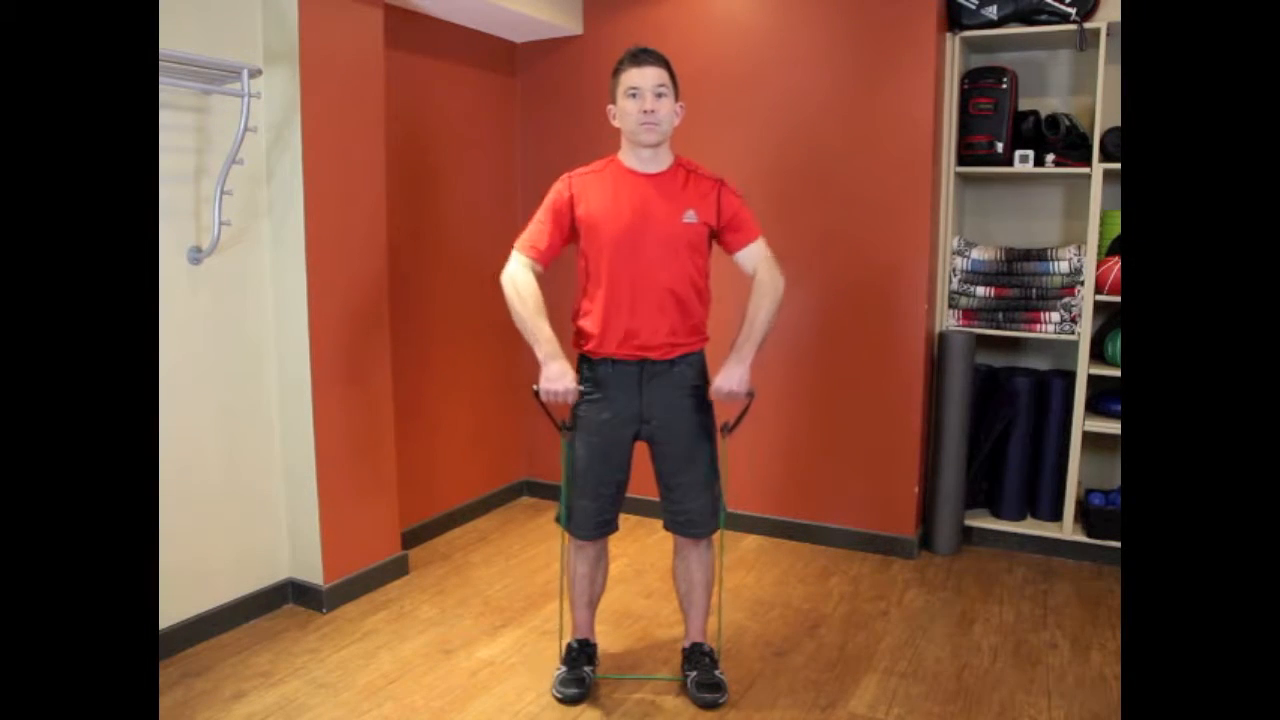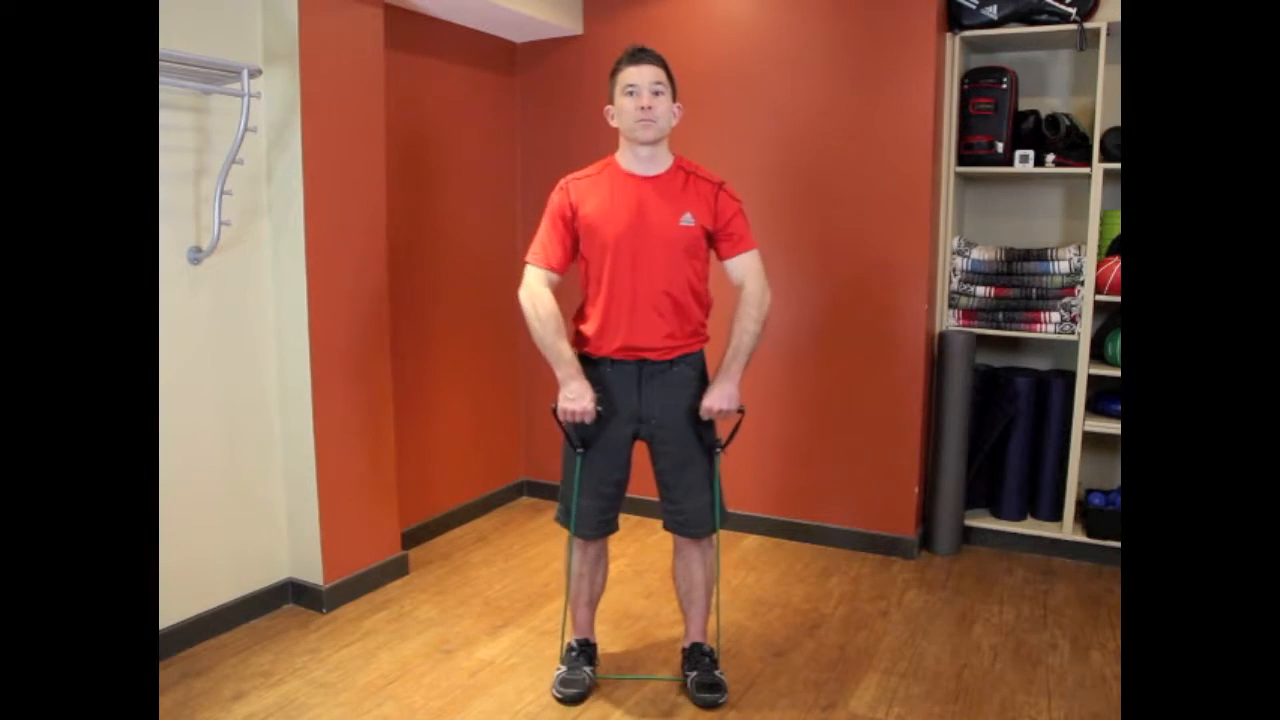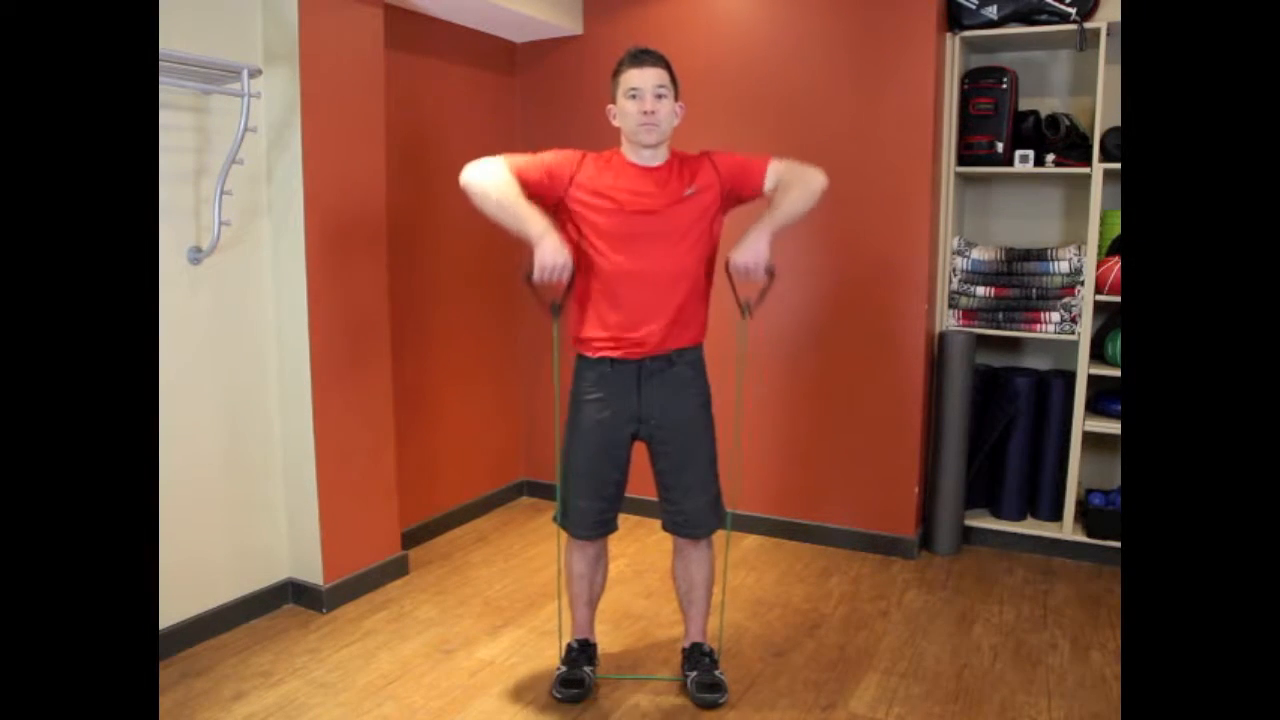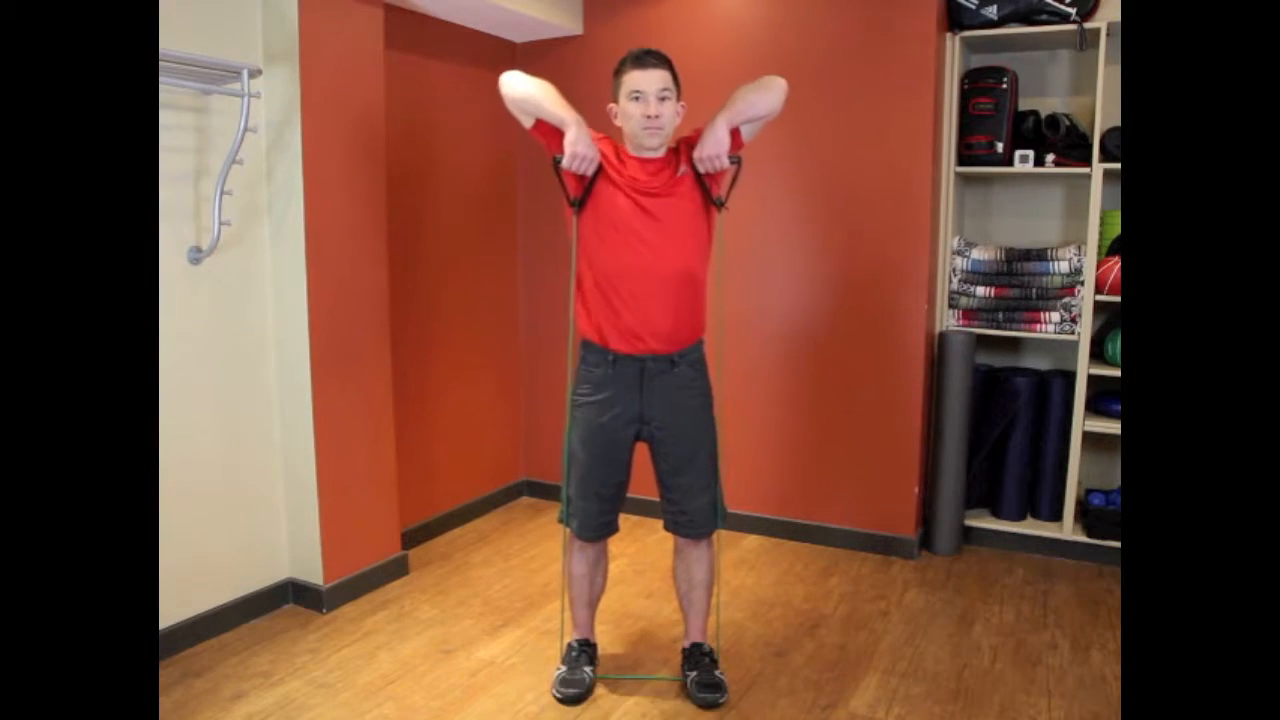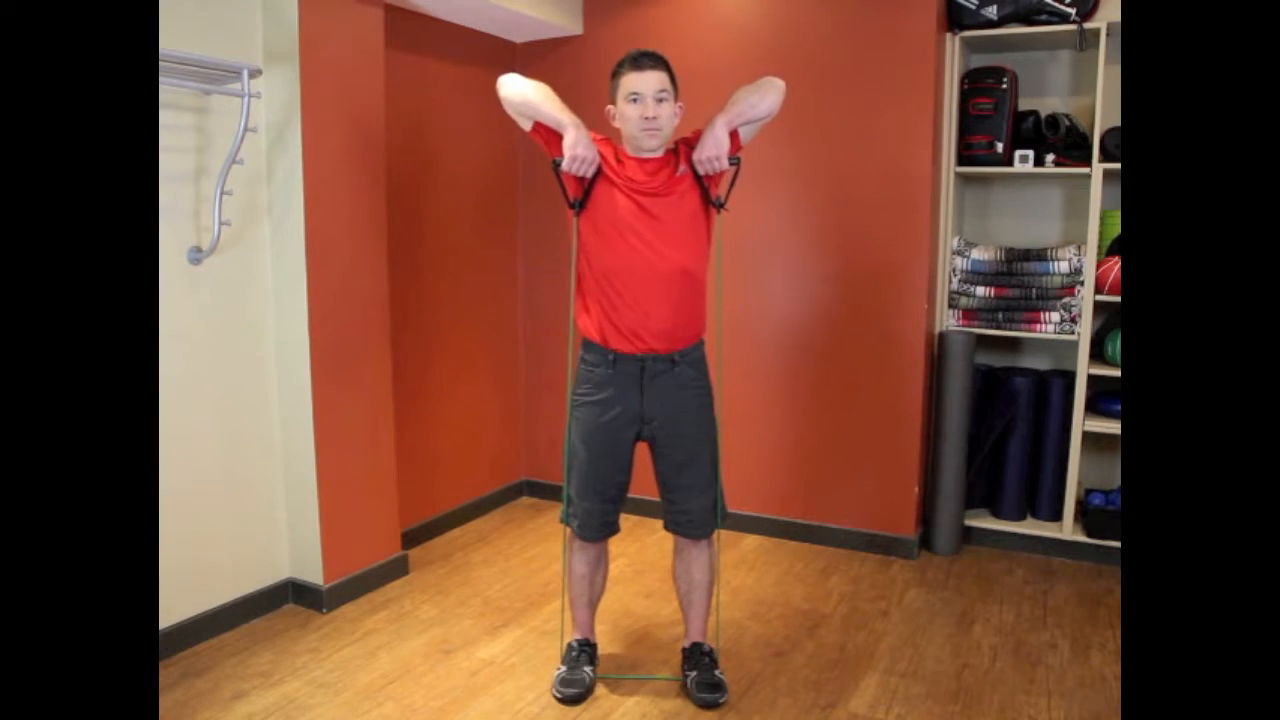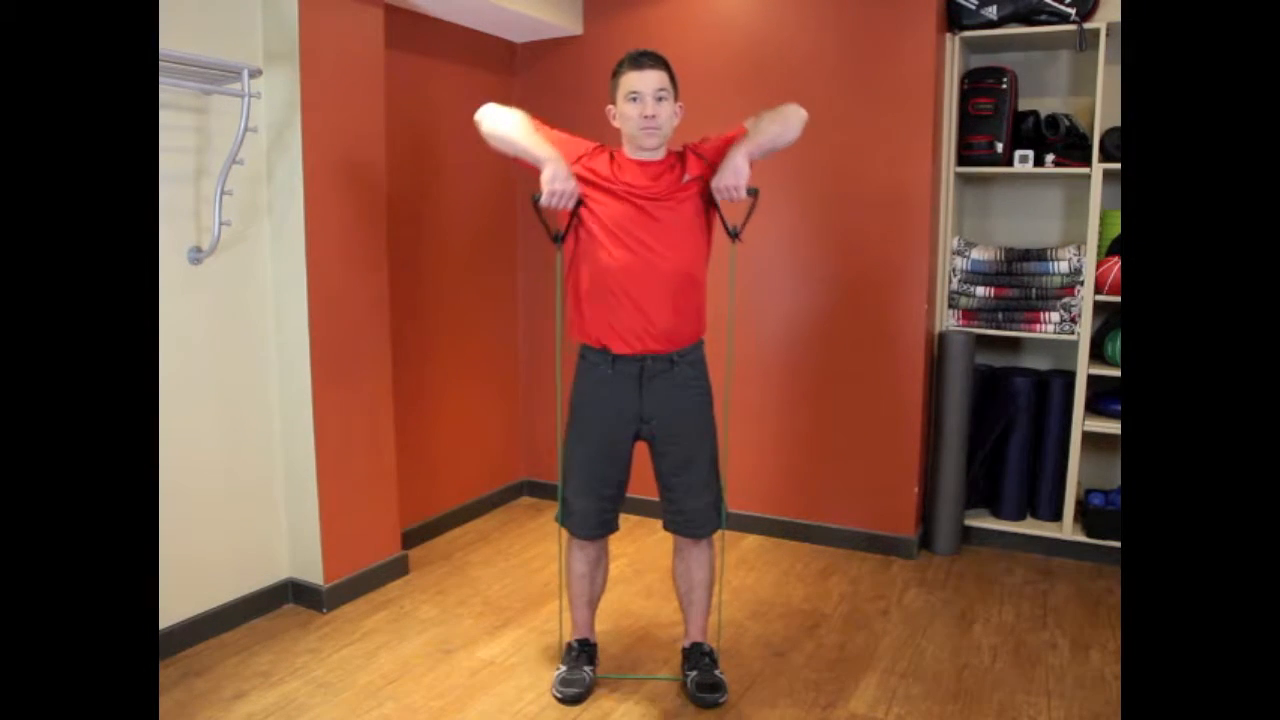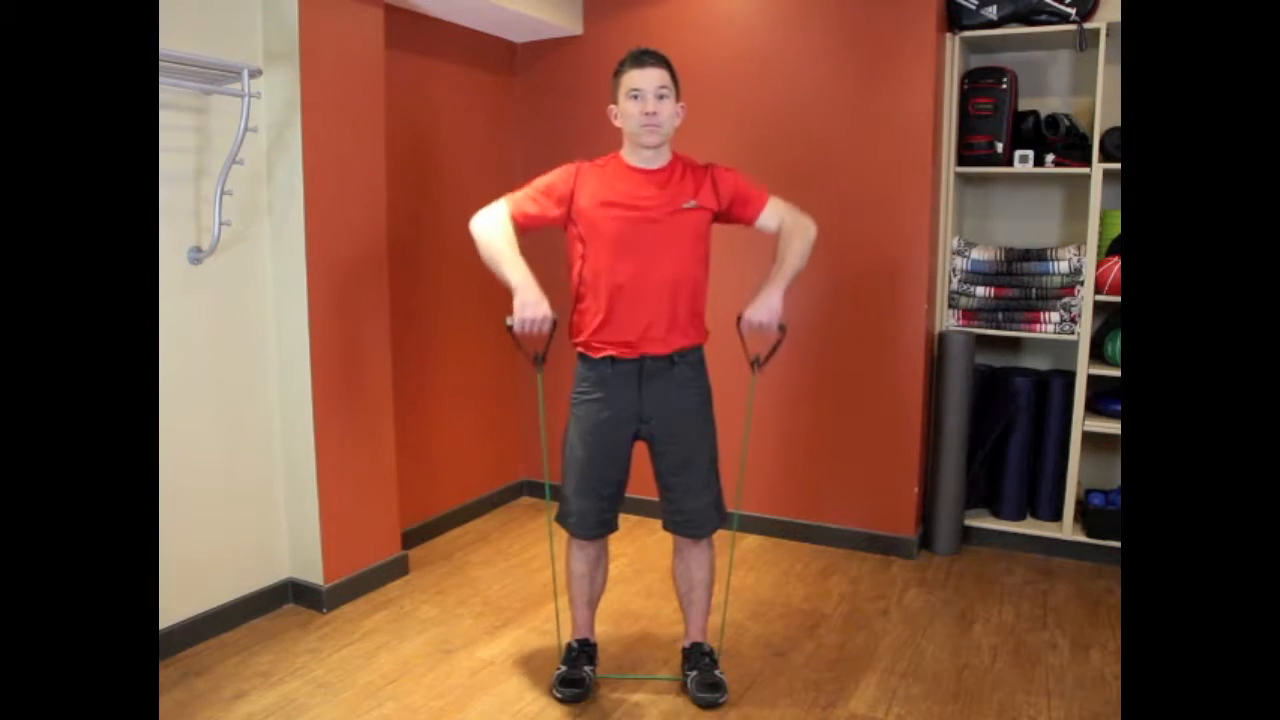
dt=0.4s
person 1, frame 1
left shoulder: (710, 192)
right shoulder: (577, 189)
left elbow: (768, 275)
right elbow: (518, 271)
left wrist: (742, 358)
right wrist: (551, 358)
left hip: (682, 378)
right hip: (601, 377)
left knee: (695, 523)
right knee: (586, 524)
left ankle: (697, 650)
right ankle: (581, 646)
person 1, frame 2
left shoulder: (710, 194)
right shoulder: (575, 192)
left elbow: (753, 289)
right elbow: (536, 290)
left wrist: (728, 378)
right wrist: (570, 378)
left hip: (682, 378)
right hip: (601, 377)
left knee: (695, 524)
right knee: (586, 524)
left ankle: (697, 650)
right ankle: (581, 646)
person 1, frame 3
left shoulder: (711, 174)
right shoulder: (575, 173)
left elbow: (809, 180)
right elbow: (478, 175)
left wrist: (762, 232)
right wrist: (539, 229)
left hip: (679, 375)
right hip: (600, 376)
left knee: (694, 524)
right knee: (585, 523)
left ankle: (697, 650)
right ankle: (581, 646)
person 1, frame 4
left shoulder: (698, 161)
right shoulder: (590, 160)
left elbow: (774, 91)
right elbow: (513, 85)
left wrist: (721, 127)
right wrist: (571, 126)
left hip: (681, 372)
right hip: (603, 371)
left knee: (695, 522)
right knee: (587, 522)
left ankle: (697, 649)
right ankle: (581, 646)
person 1, frame 5
left shoulder: (698, 162)
right shoulder: (590, 162)
left elbow: (772, 90)
right elbow: (511, 87)
left wrist: (718, 128)
right wrist: (571, 129)
left hip: (682, 371)
right hip: (604, 371)
left knee: (695, 523)
right knee: (588, 522)
left ankle: (697, 649)
right ankle: (581, 645)
person 1, frame 6
left shoulder: (701, 166)
right shoulder: (585, 167)
left elbow: (792, 116)
right elbow: (491, 117)
left wrist: (740, 152)
right wrist: (549, 158)
left hip: (681, 372)
right hip: (602, 373)
left knee: (695, 522)
right knee: (587, 521)
left ankle: (697, 649)
right ankle: (582, 646)
person 1, frame 7
left shoulder: (709, 183)
right shoulder: (578, 182)
left elbow: (797, 224)
right elbow: (487, 221)
left wrist: (774, 290)
right wrist: (523, 285)
left hip: (679, 376)
right hip: (600, 377)
left knee: (694, 523)
right knee: (585, 522)
left ankle: (697, 650)
right ankle: (581, 646)
